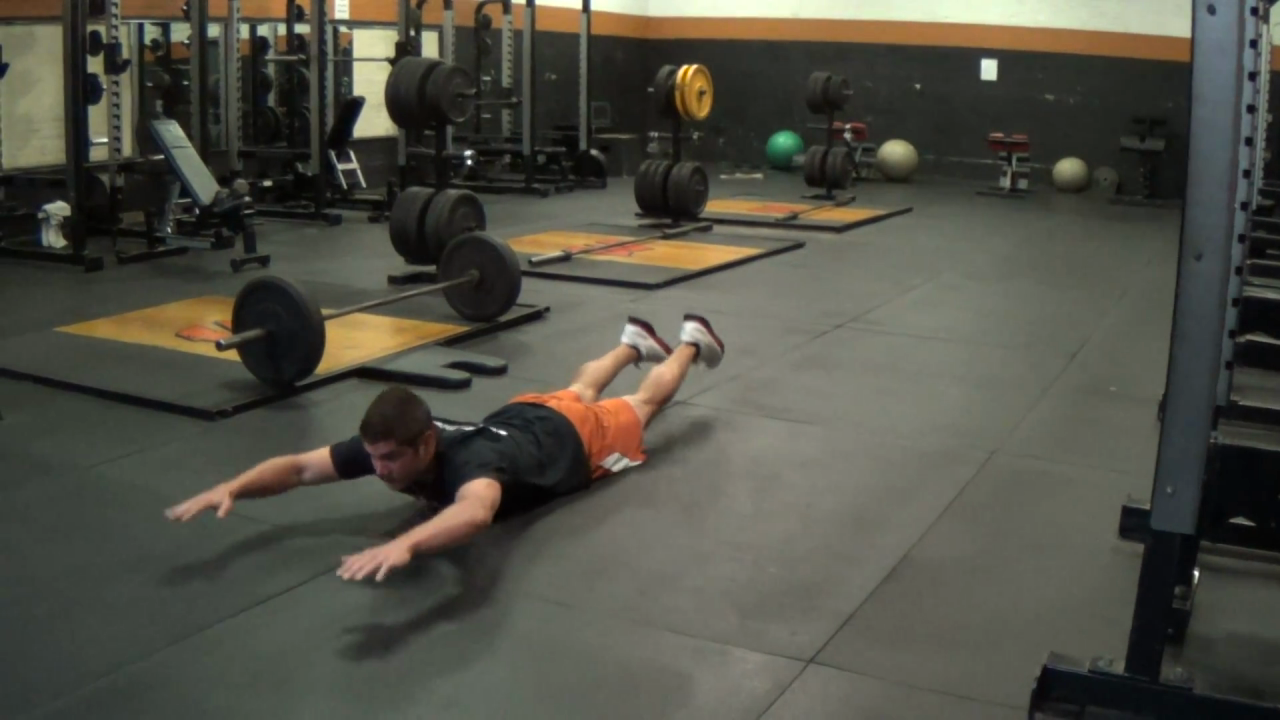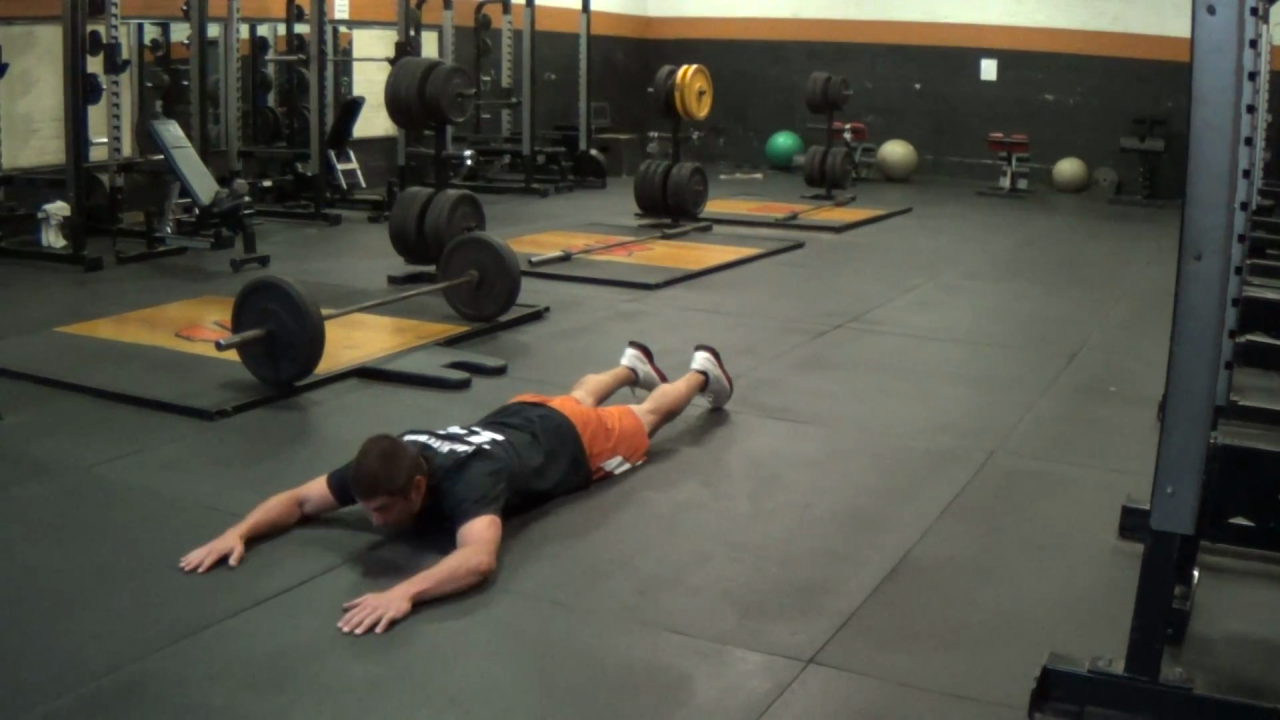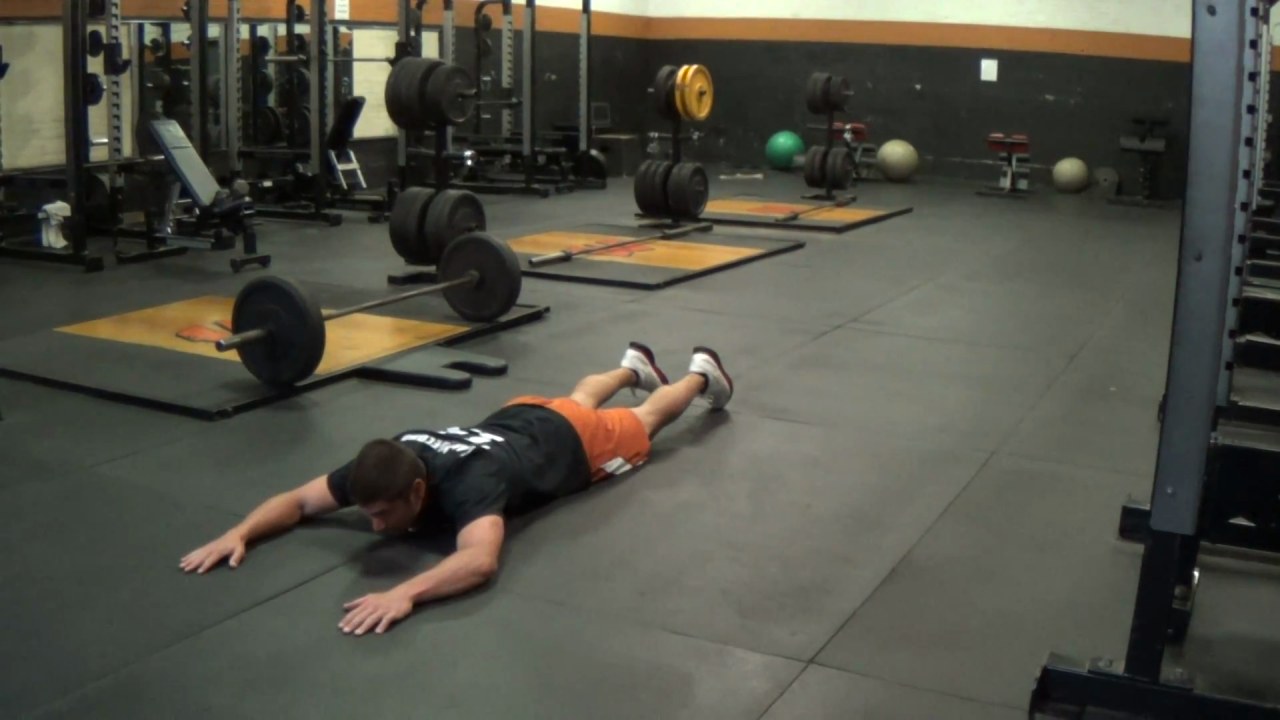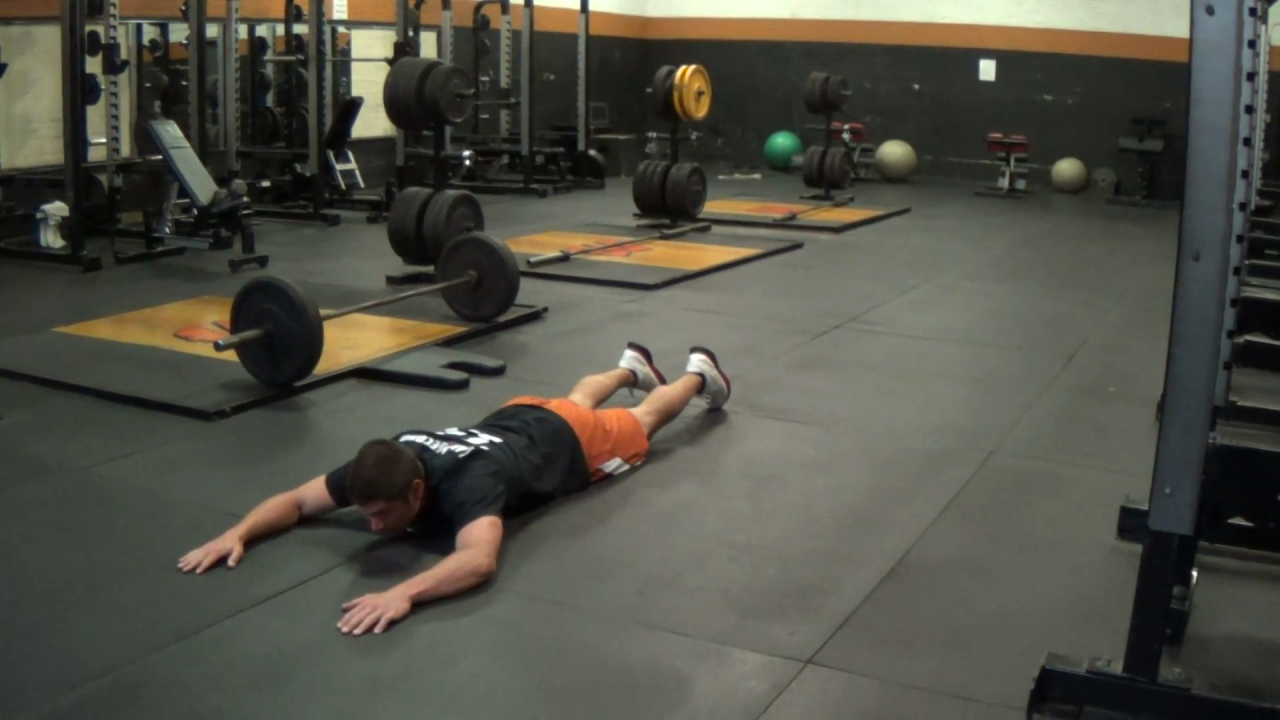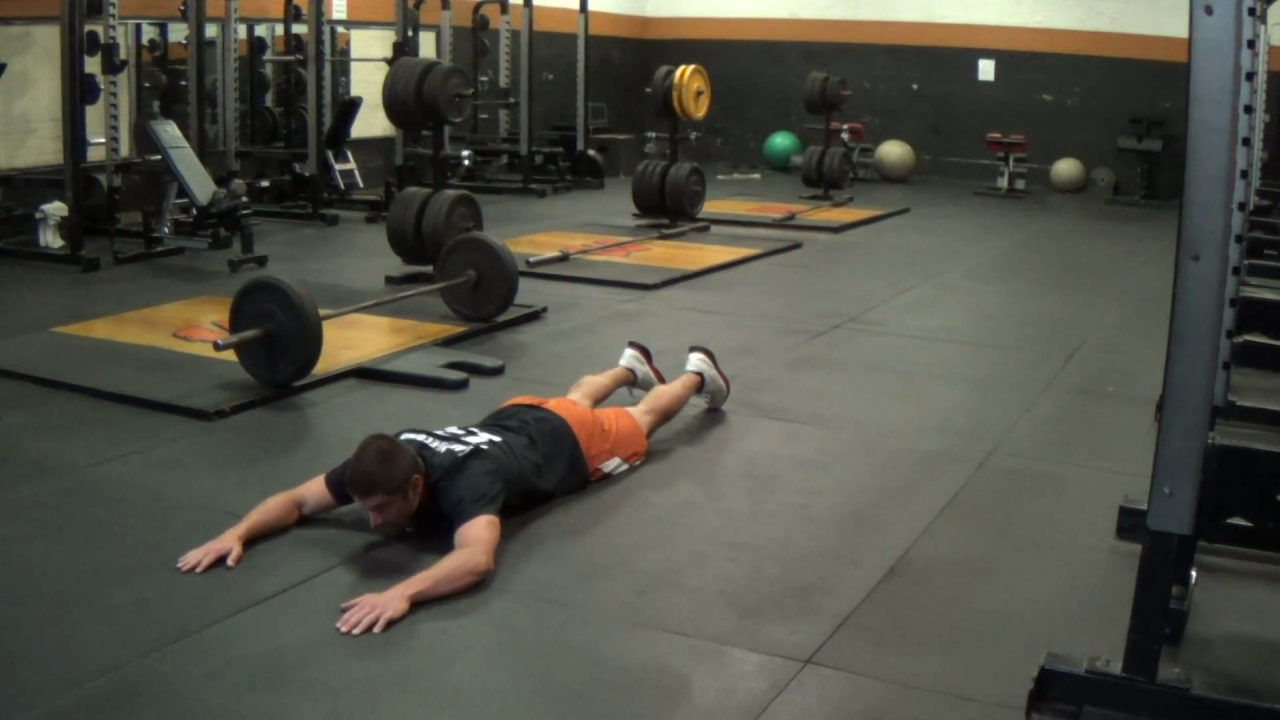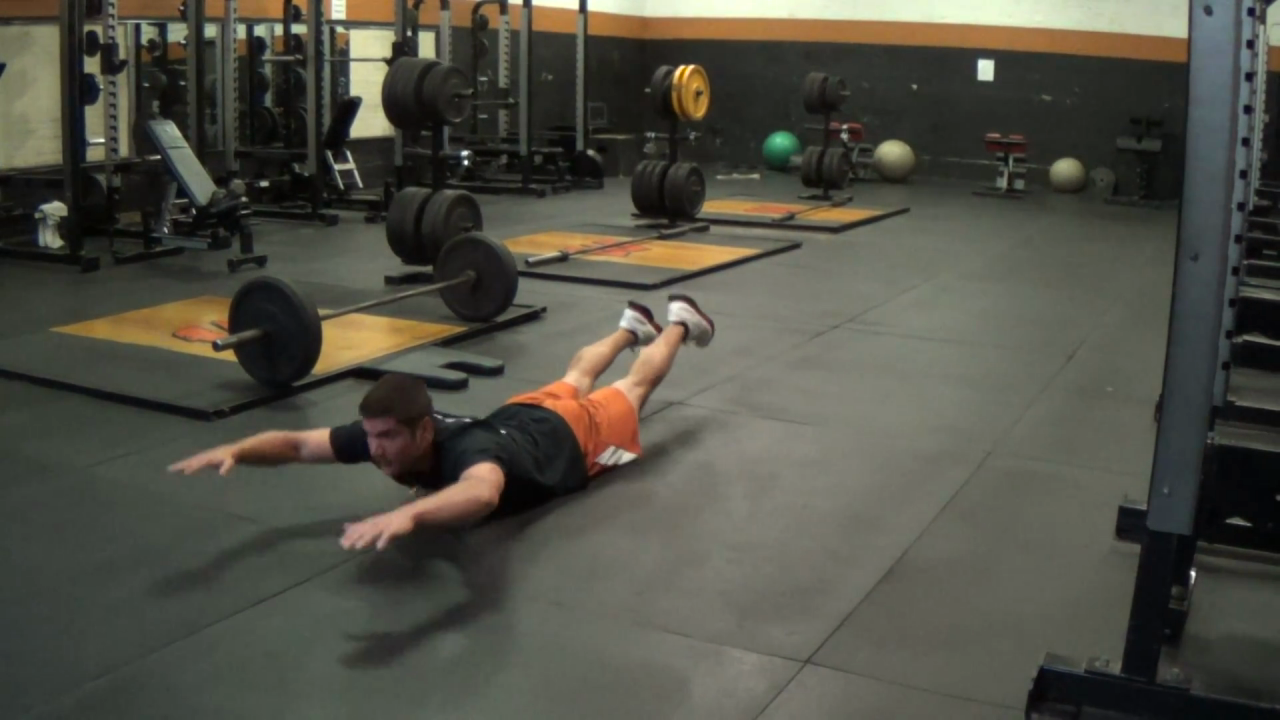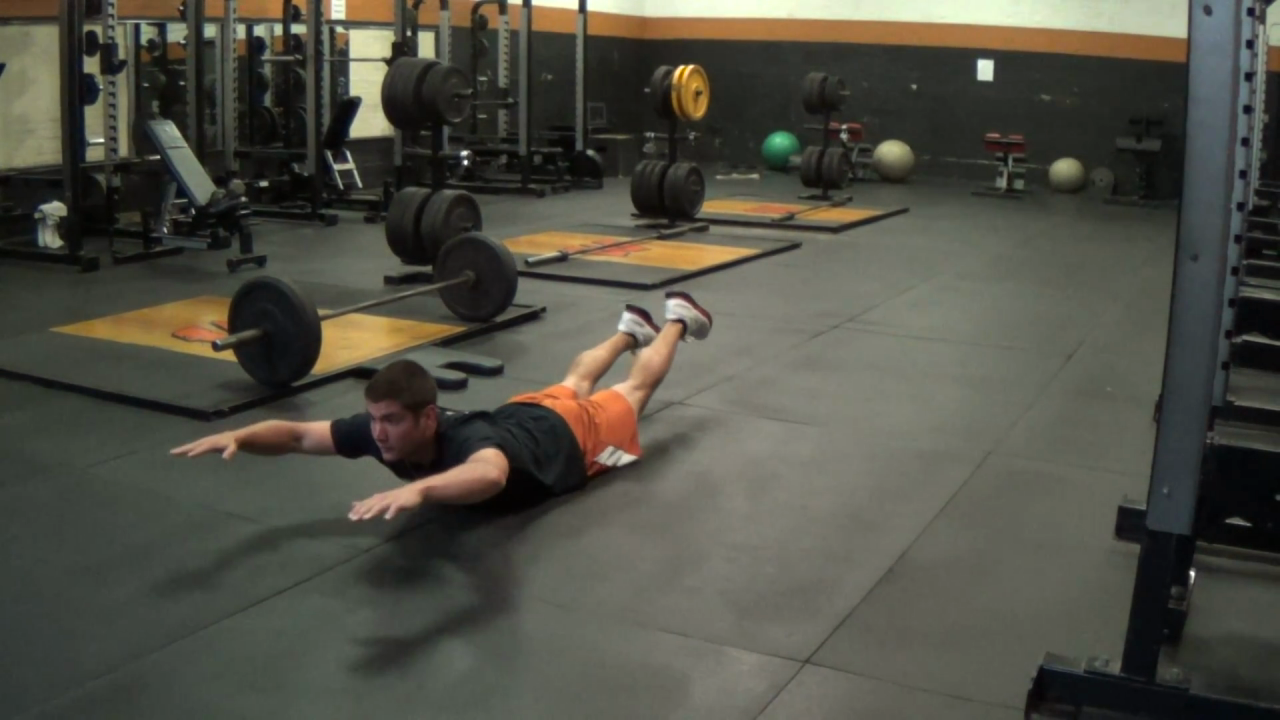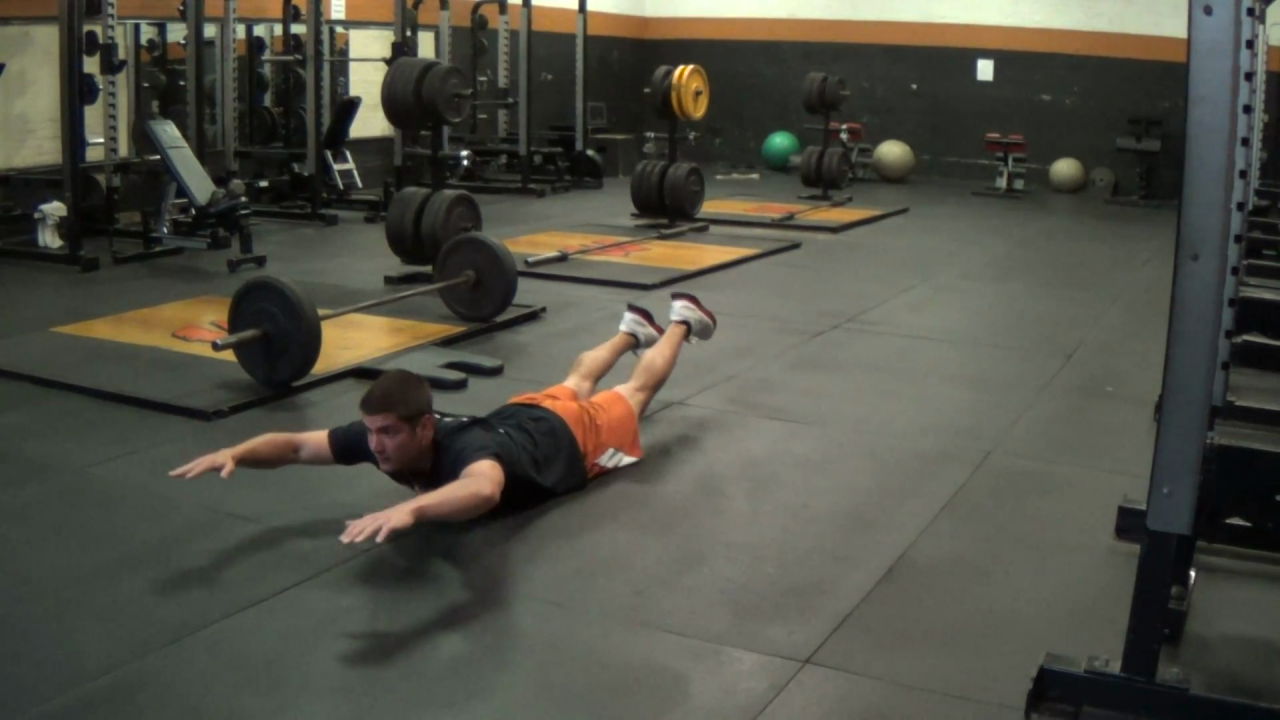
dt=0.3s
person 1, frame 1
left shoulder: (467, 459)
right shoulder: (383, 442)
left elbow: (477, 513)
right elbow: (299, 467)
left wrist: (404, 544)
right wrist: (230, 487)
left hip: (573, 441)
right hip: (523, 417)
left knee: (641, 405)
right knee: (581, 389)
left ankle: (691, 343)
right ankle: (634, 341)
person 1, frame 2
left shoulder: (467, 483)
right shoulder: (383, 470)
left elbow: (479, 559)
right elbow: (300, 499)
left wrist: (404, 592)
right wrist: (238, 532)
left hip: (569, 440)
right hip: (516, 419)
left knee: (642, 418)
right knee: (579, 395)
left ankle: (702, 371)
right ankle: (633, 364)
person 1, frame 3
left shoulder: (467, 483)
right shoulder: (387, 461)
left elbow: (481, 560)
right elbow: (298, 499)
left wrist: (405, 593)
right wrist: (239, 532)
left hip: (571, 444)
right hip: (516, 420)
left knee: (643, 420)
right knee: (579, 398)
left ankle: (702, 372)
right ankle: (635, 365)
person 1, frame 4
left shoulder: (466, 484)
right shoulder: (387, 461)
left elbow: (479, 560)
right elbow: (297, 499)
left wrist: (403, 592)
right wrist: (238, 532)
left hip: (569, 443)
right hip: (514, 420)
left knee: (640, 422)
right knee: (578, 398)
left ankle: (700, 373)
right ankle: (633, 367)
person 1, frame 5
left shoulder: (464, 484)
right shoulder: (380, 469)
left elbow: (477, 560)
right elbow: (298, 499)
left wrist: (402, 593)
right wrist: (237, 533)
left hip: (565, 444)
right hip: (514, 420)
left knee: (639, 419)
right knee: (576, 398)
left ankle: (697, 373)
right ankle: (631, 365)
person 1, frame 6
left shoulder: (465, 449)
right shoulder: (379, 431)
left elbow: (484, 494)
right elbow: (296, 443)
left wrist: (406, 513)
right wrist: (233, 450)
left hip: (570, 439)
right hip: (519, 418)
left knee: (631, 390)
right knee: (575, 379)
left ankle: (680, 323)
right ankle: (631, 327)
person 1, frame 7
left shoulder: (464, 441)
right shoulder: (380, 429)
left elbow: (492, 475)
right elbow: (296, 434)
left wrist: (418, 489)
right wrist: (236, 435)
left hip: (570, 439)
right hip: (518, 417)
left knee: (631, 395)
right knee: (575, 383)
left ankle: (677, 319)
right ankle: (632, 331)
person 1, frame 8
left shoulder: (462, 449)
right shoulder: (377, 435)
left elbow: (485, 490)
right elbow: (291, 445)
left wrist: (409, 508)
right wrist: (233, 453)
left hip: (567, 438)
right hip: (516, 418)
left knee: (632, 396)
right knee: (575, 384)
left ankle: (681, 321)
right ankle: (632, 329)
